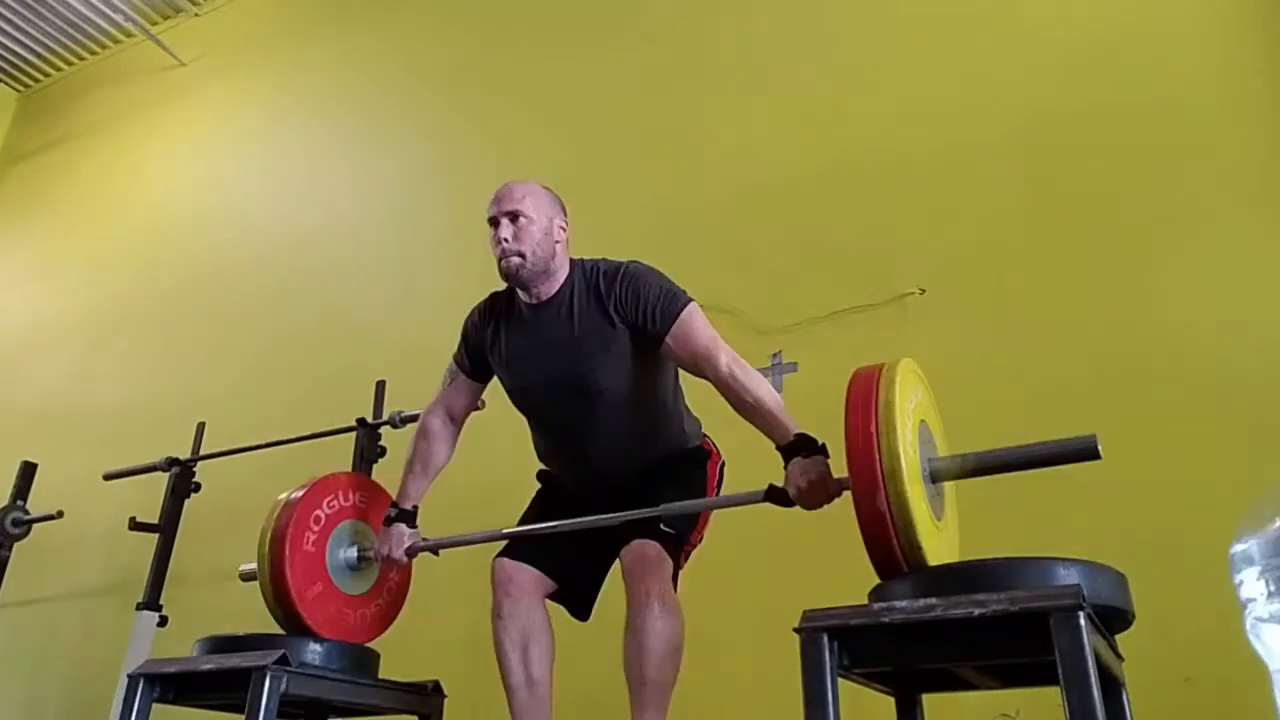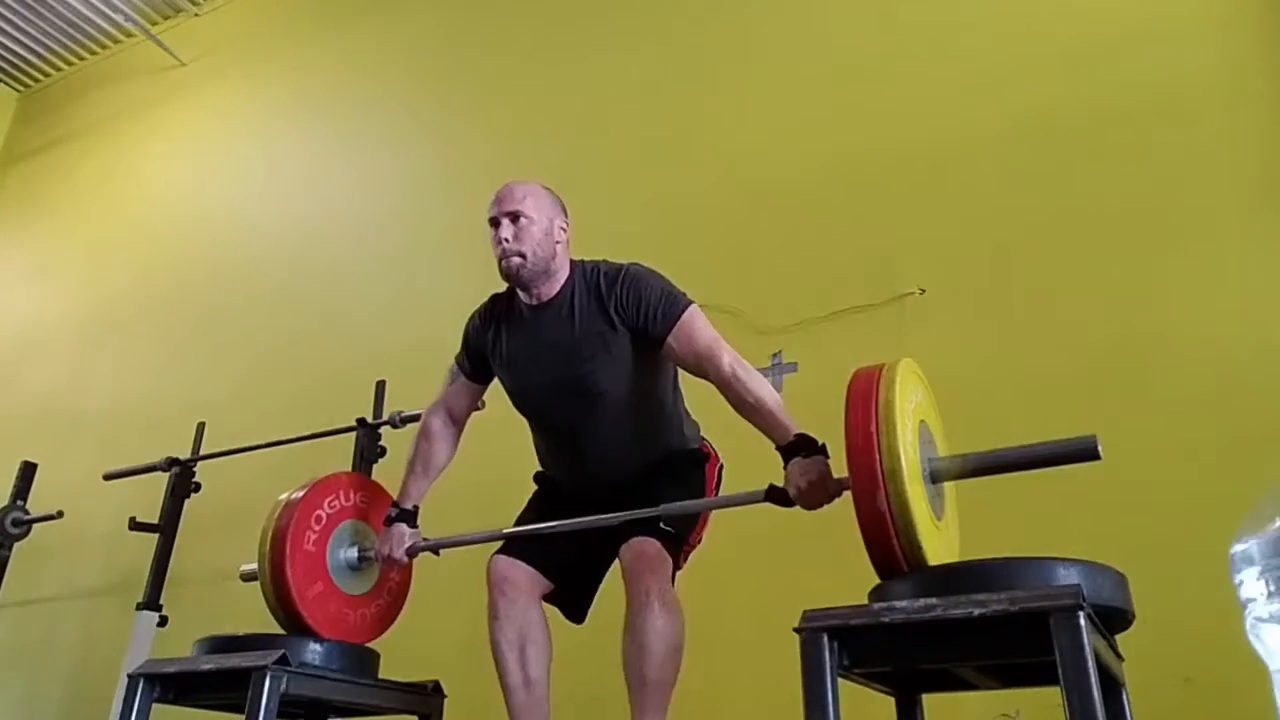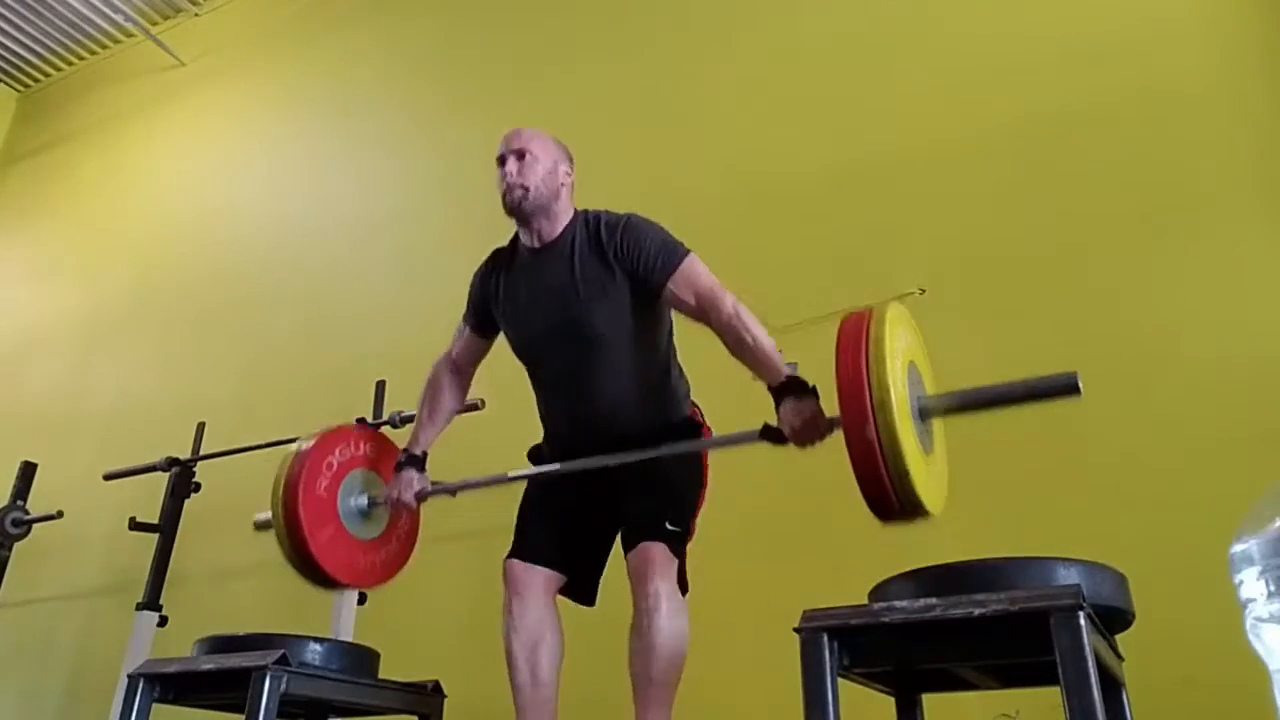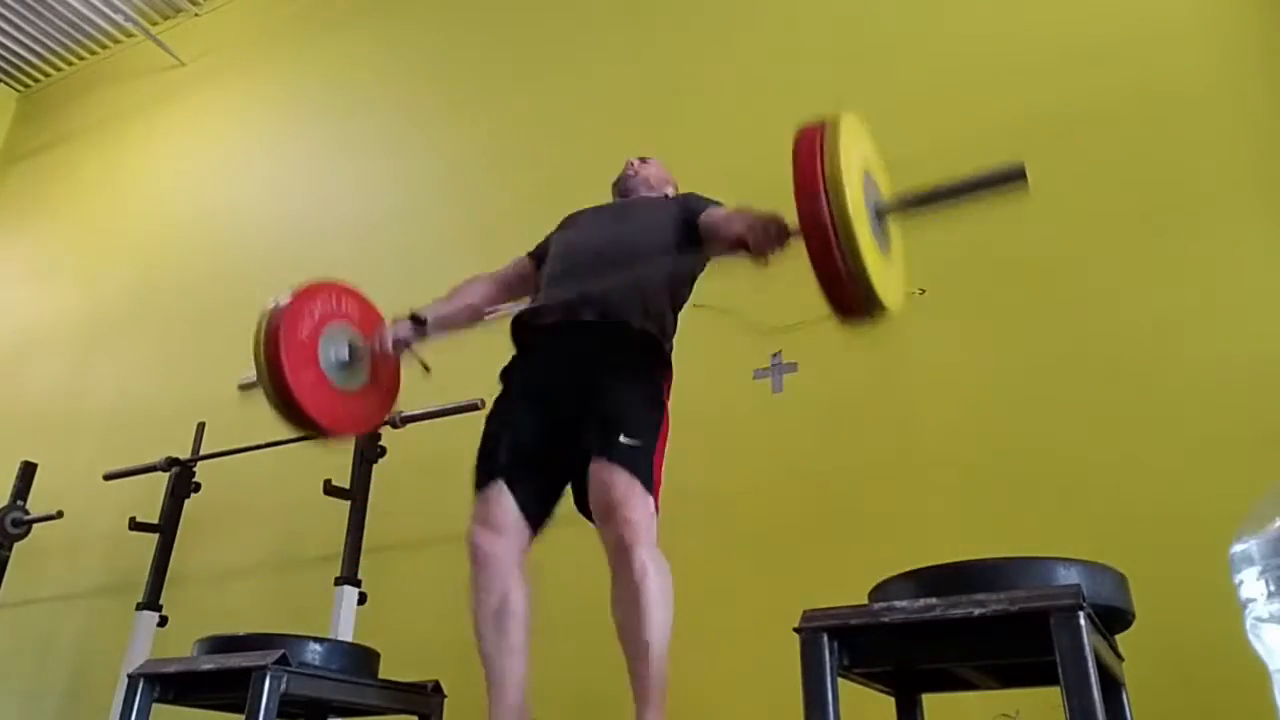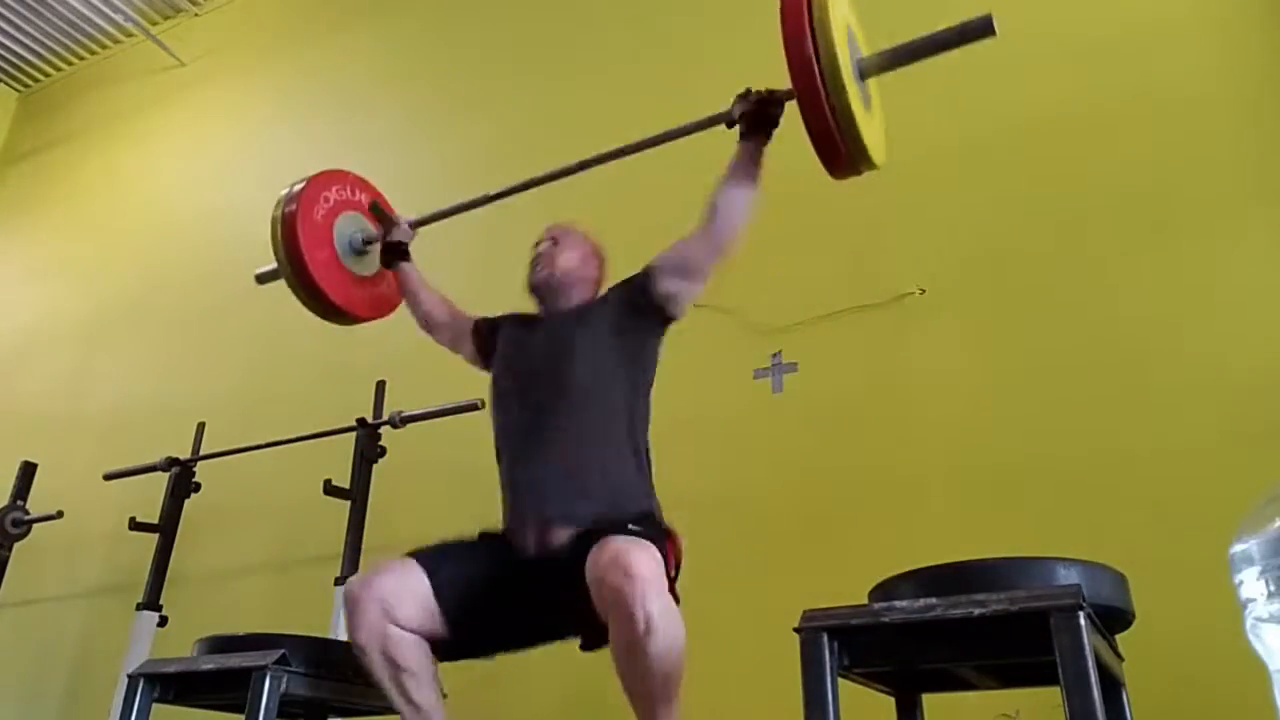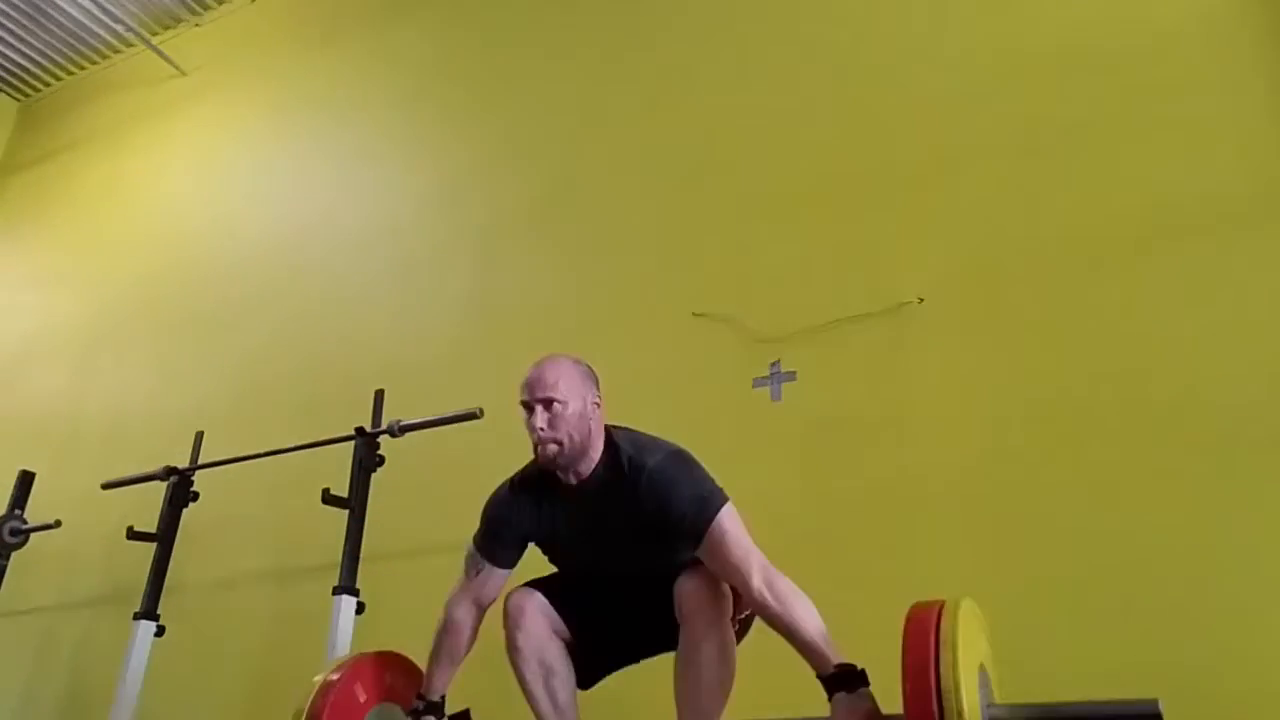
dt=0.3s
person 1, frame 1
left shoulder: (623, 287)
right shoulder: (488, 324)
left elbow: (718, 362)
right elbow: (444, 416)
left wrist: (798, 449)
right wrist: (403, 513)
left hip: (667, 469)
right hip: (574, 483)
left knee: (645, 569)
right knee: (513, 578)
person 1, frame 2
left shoulder: (624, 289)
right shoulder: (489, 326)
left elbow: (721, 365)
right elbow: (445, 418)
left wrist: (798, 450)
right wrist: (404, 513)
left hip: (666, 470)
right hip: (572, 485)
left knee: (645, 569)
right knee: (508, 577)
person 1, frame 3
left shoulder: (620, 238)
right shoulder: (495, 275)
left elbow: (717, 308)
right elbow: (454, 368)
left wrist: (788, 389)
right wrist: (416, 456)
left hip: (658, 445)
right hip: (571, 454)
left knee: (654, 568)
right knee: (527, 581)
person 1, frame 4
left shoulder: (682, 211)
right shoulder: (573, 228)
left elbow: (731, 227)
right elbow: (496, 285)
left wrist: (758, 226)
right wrist: (420, 321)
left hip: (622, 363)
right hip: (537, 367)
left knee: (626, 526)
right knee: (491, 536)
person 1, frame 5
left shoulder: (628, 314)
right shoulder: (506, 336)
left elbow: (714, 233)
right elbow: (438, 316)
left wrist: (754, 137)
right wrist: (398, 258)
left hip: (612, 541)
right hip: (517, 561)
left knee: (630, 583)
right knee: (370, 601)
person 1, frame 6
left shoulder: (657, 471)
right shoulder: (520, 498)
left elbow: (759, 579)
right elbow: (468, 601)
left hip: (686, 597)
left knee: (704, 587)
right knee: (525, 606)
